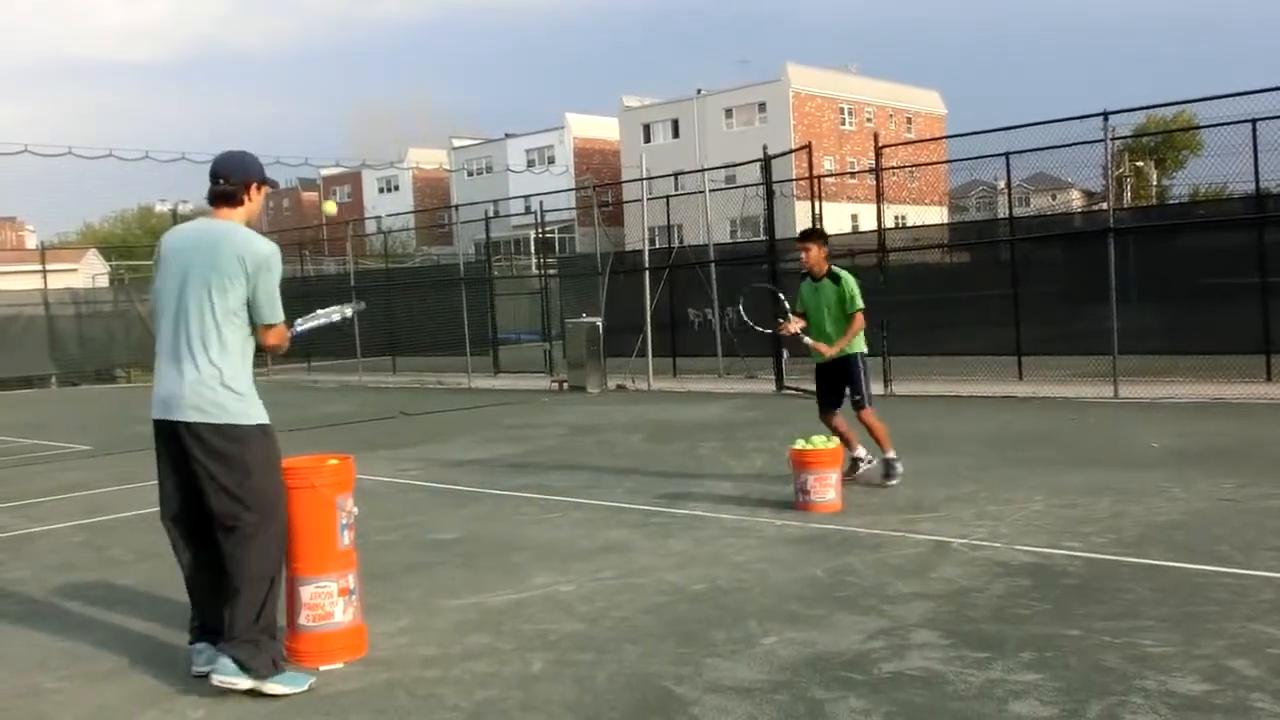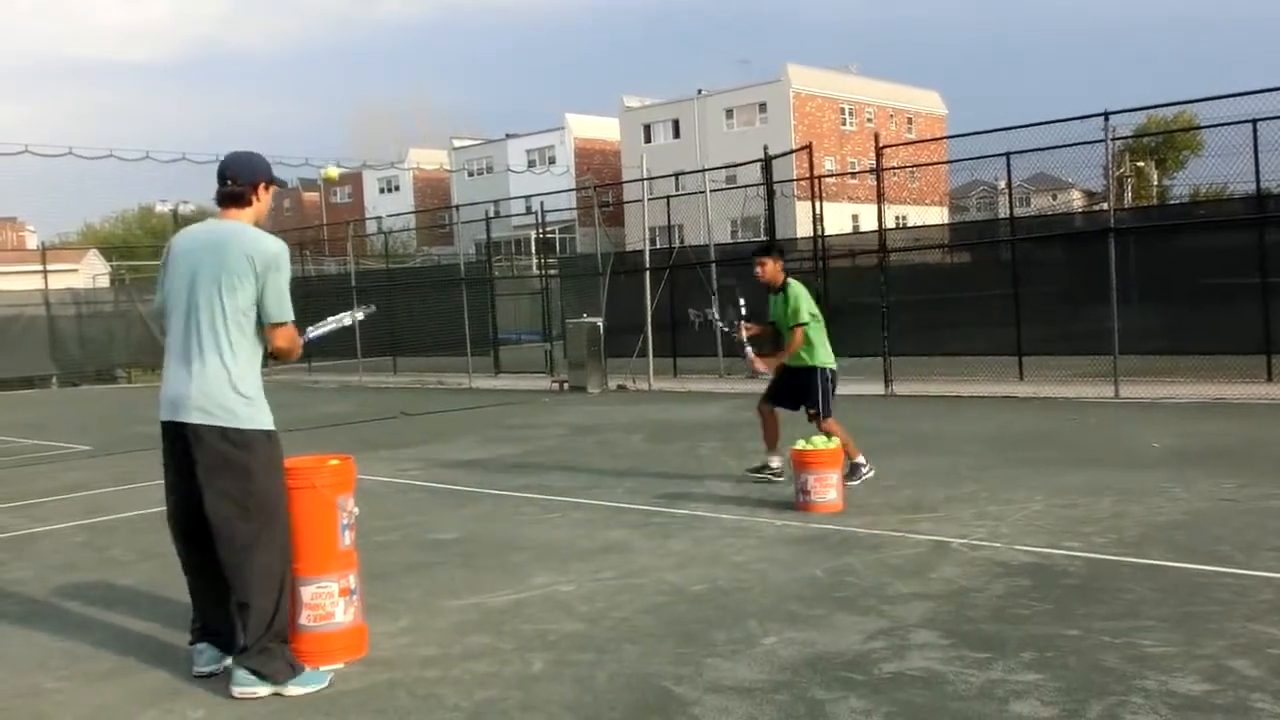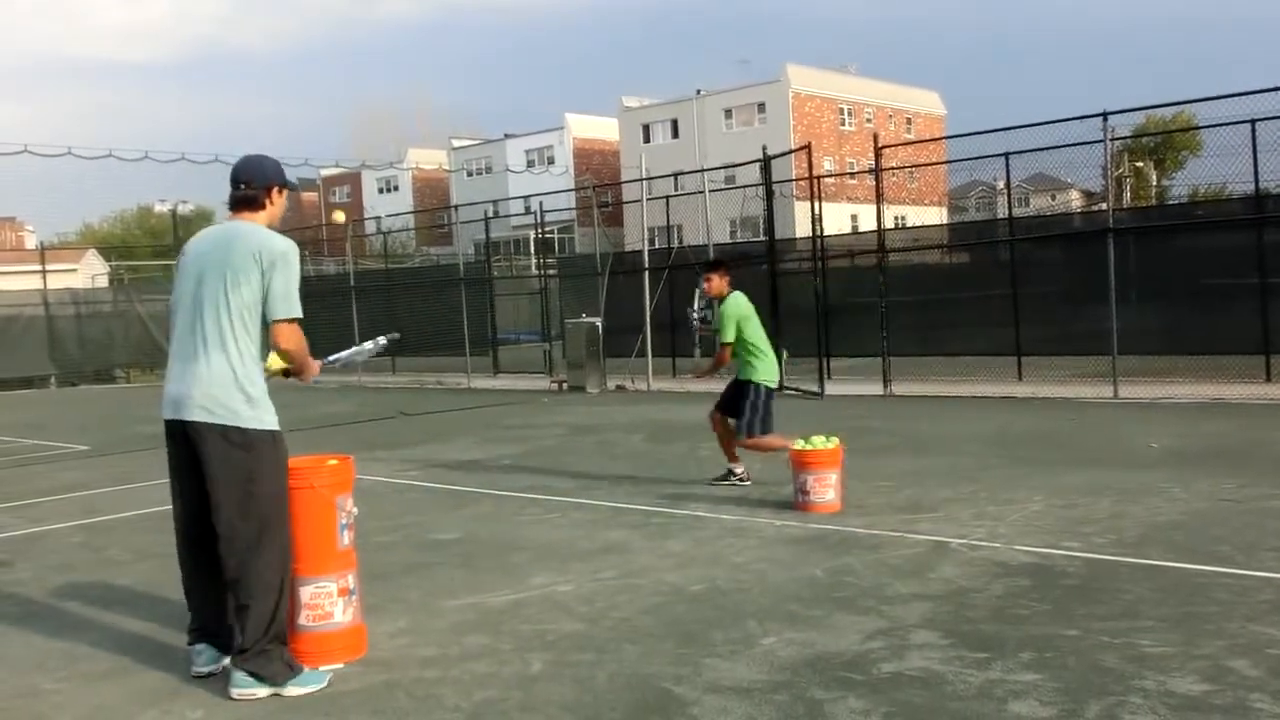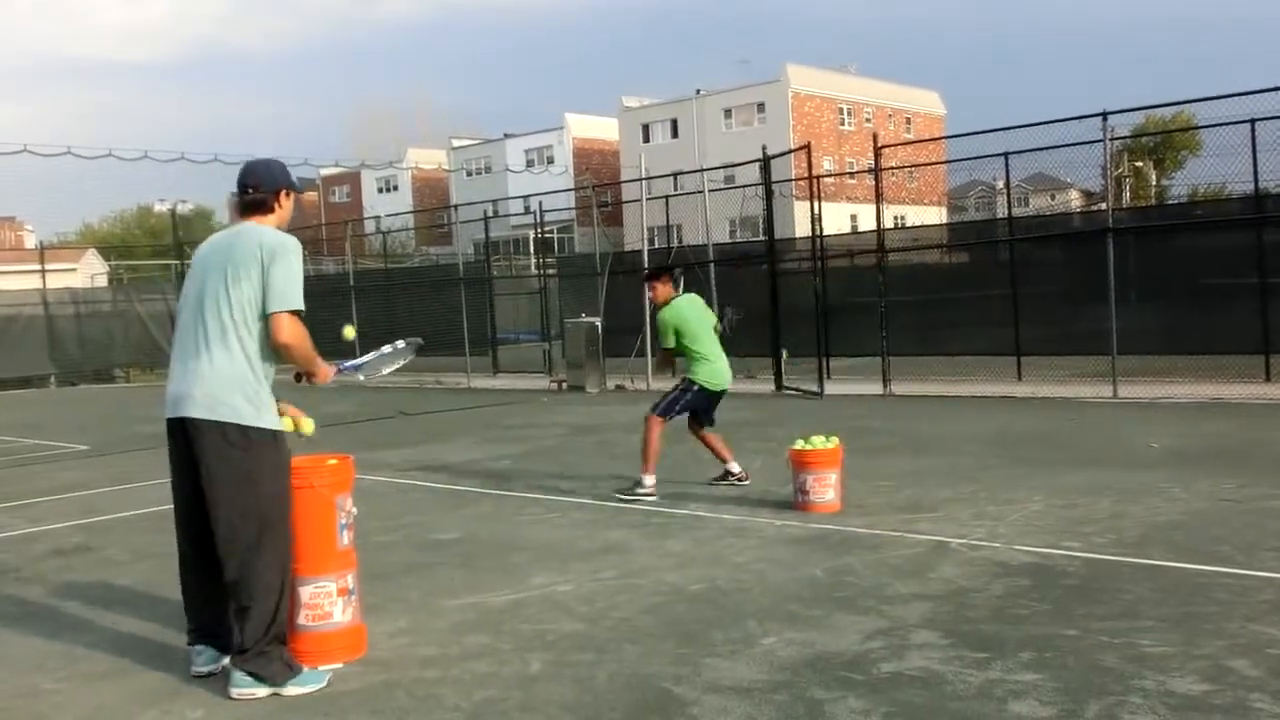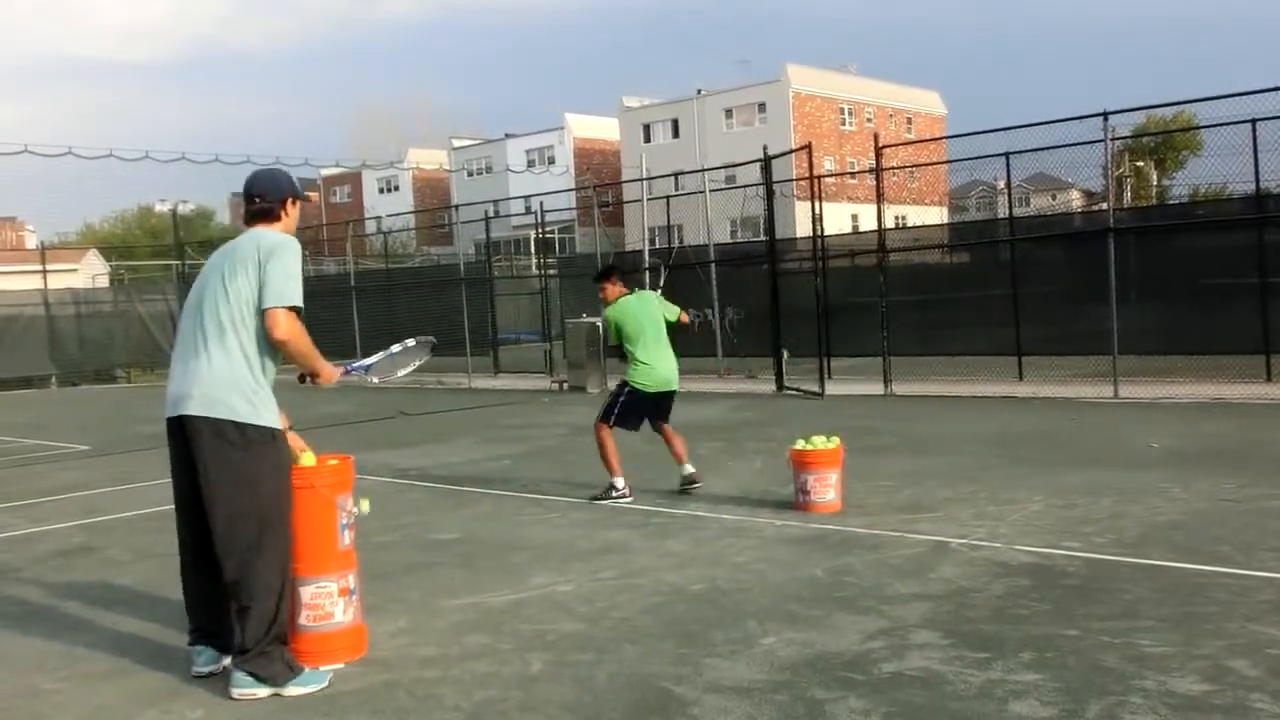
dt=0.2s
person 1, frame 1
left shoulder: (171, 241)
right shoulder: (257, 250)
right elbow: (271, 336)
right wrist: (283, 337)
left hip: (169, 406)
right hip: (226, 410)
left knee: (194, 530)
right knee: (259, 527)
left ankle: (208, 641)
right ankle: (246, 654)
person 1, frame 2
left shoulder: (181, 242)
right shoulder: (267, 249)
right elbow: (280, 338)
right wrist: (294, 347)
left hip: (177, 408)
right hip: (233, 413)
left knee: (197, 532)
right knee: (259, 537)
left ankle: (211, 642)
right ankle: (261, 663)
person 1, frame 3
left shoulder: (196, 244)
right shoulder: (275, 247)
right elbow: (283, 336)
right wrist: (306, 365)
left hip: (181, 406)
right hip: (237, 413)
left knee: (199, 532)
right knee: (259, 537)
left ankle: (209, 642)
right ankle: (258, 664)
person 1, frame 4
left shoulder: (210, 247)
right shoulder: (279, 245)
right elbow: (283, 332)
left wrist: (270, 400)
right wrist: (317, 367)
left hip: (183, 405)
right hip: (235, 412)
left knee: (201, 531)
right knee: (259, 537)
left ankle: (208, 643)
right ankle: (259, 664)
person 1, frame 5
left shoulder: (224, 254)
right shoulder: (279, 246)
right elbow: (280, 328)
left wrist: (284, 429)
right wrist: (321, 367)
left hip: (184, 404)
right hip: (234, 412)
left knee: (203, 530)
right knee: (260, 536)
left ankle: (209, 643)
right ankle: (259, 664)
person 2, frame 1
left shoulder: (843, 280)
right shoulder: (805, 284)
left elbow: (858, 322)
right elbow: (806, 318)
left wrist: (833, 348)
right wrist: (796, 324)
left hip: (851, 353)
right hip: (827, 356)
left knee: (863, 412)
right knee: (827, 415)
left ankle: (892, 458)
right ankle: (861, 455)
person 2, frame 2
left shoulder: (794, 292)
right shoulder: (775, 292)
left elbow: (797, 337)
right elbow: (776, 326)
left wrist: (770, 363)
right wrist: (754, 329)
left hip: (817, 363)
right hip: (795, 365)
left knee: (824, 422)
right knee: (765, 405)
left ankle: (860, 463)
right ankle: (773, 463)
person 2, frame 3
left shoulder: (727, 309)
right shoulder: (737, 298)
left elbow: (724, 357)
left wrist: (706, 371)
right wrist: (716, 333)
left hip: (759, 376)
right hip: (750, 374)
left knee: (750, 441)
right knee: (717, 417)
right ankle: (737, 470)
person 2, frame 4
left shoulder: (665, 315)
right shoulder: (695, 299)
left elbow: (665, 361)
right elbow: (716, 326)
left wrist: (662, 362)
left hip: (702, 378)
right hip: (720, 376)
left knee: (654, 420)
right knee: (697, 425)
left ankle: (646, 484)
right ankle: (735, 470)
person 2, frame 5
left shoulder: (610, 313)
right shoulder: (652, 297)
left elbow: (621, 352)
right elbow: (684, 318)
left hip: (640, 380)
right hip: (669, 378)
left knee: (602, 426)
right knee: (663, 426)
left ankle: (618, 485)
right ankle: (689, 472)
